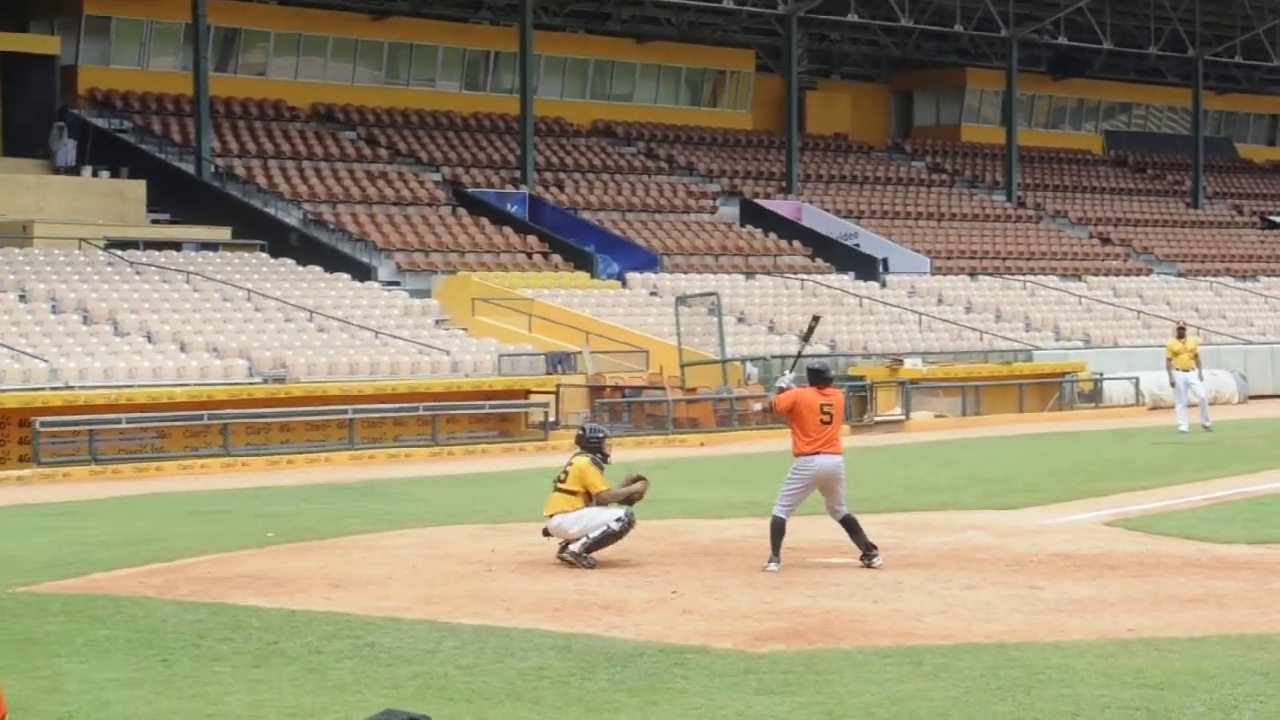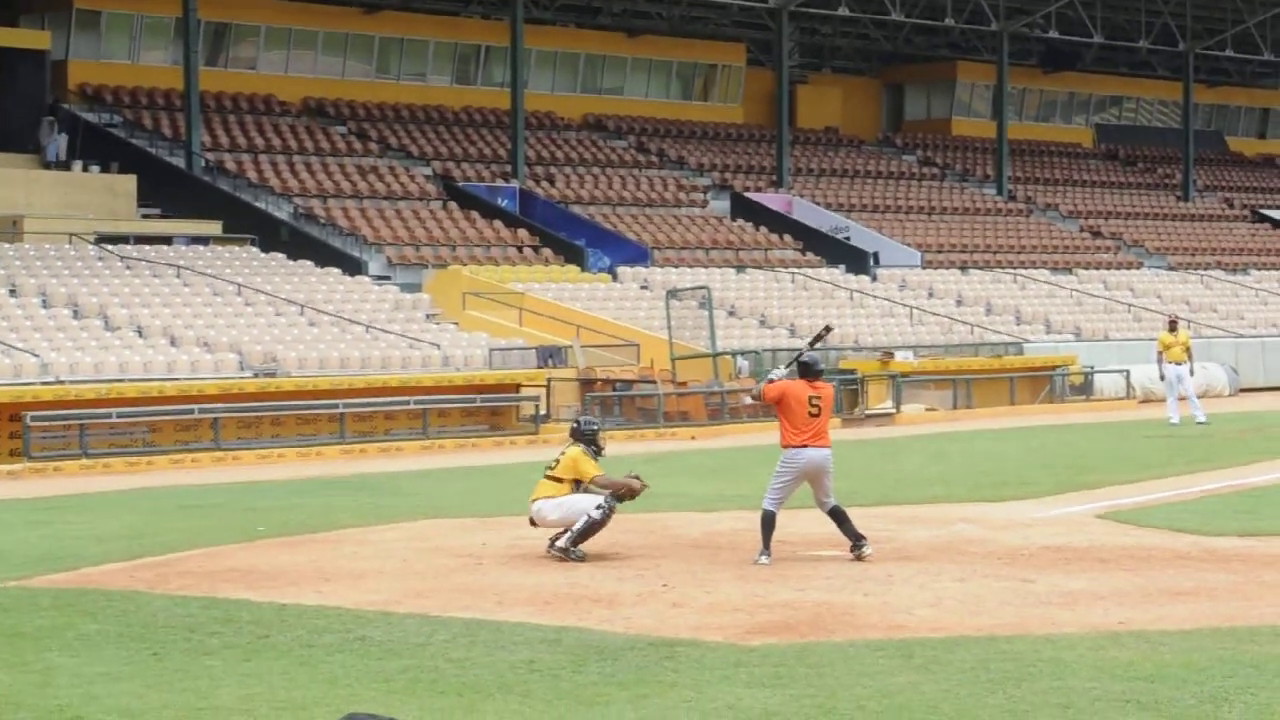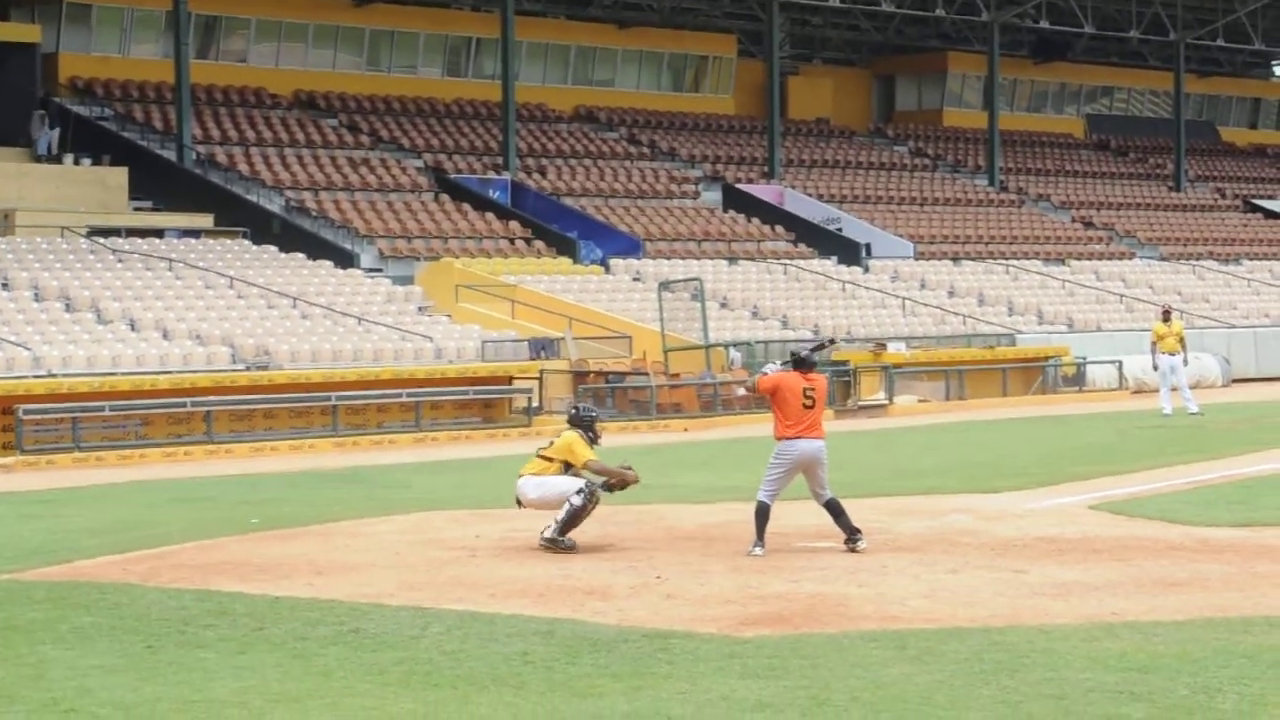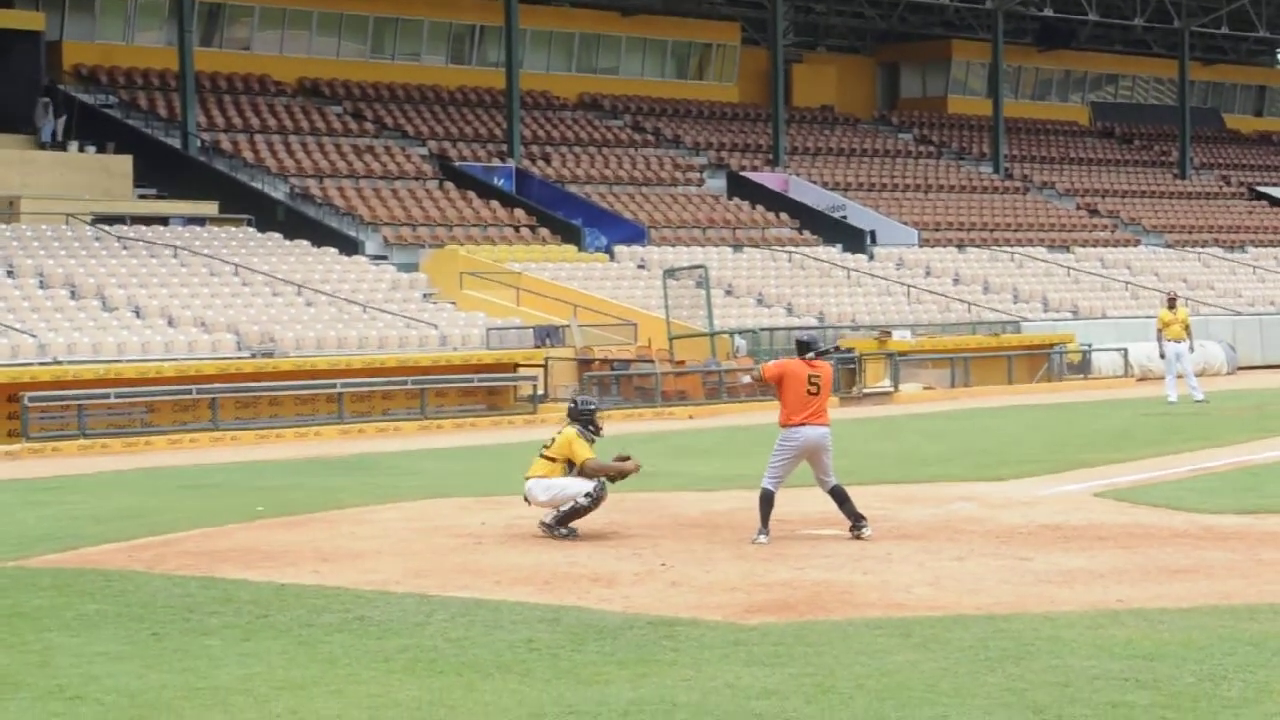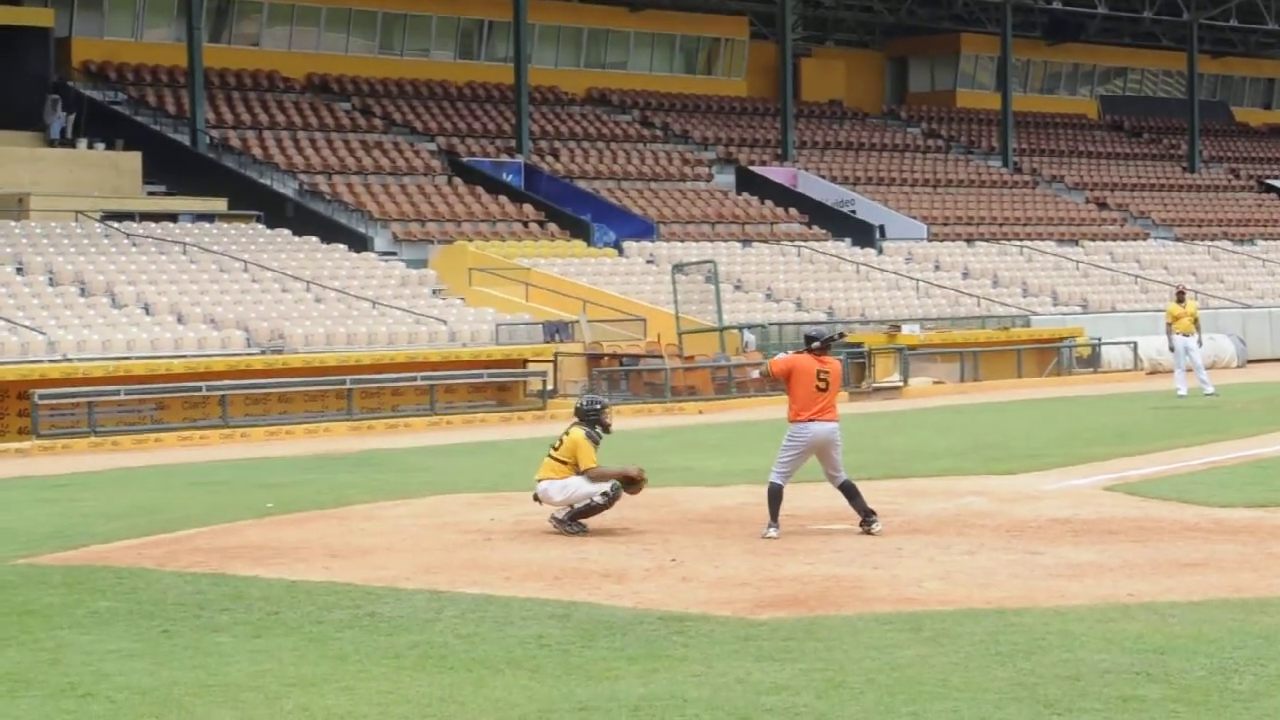
dt=0.2s
person 1, frame 1
left shoulder: (797, 396)
right shoulder: (839, 397)
left elbow: (768, 406)
left wrist: (780, 387)
right wrist: (790, 387)
left hip: (808, 463)
right hip: (835, 462)
left knee: (781, 510)
right knee: (839, 511)
left ankle: (774, 560)
right ankle: (871, 554)
person 1, frame 2
left shoulder: (786, 388)
right shoulder: (829, 390)
left elbow: (755, 394)
left wrist: (772, 379)
left hip: (796, 455)
right hip: (823, 455)
left knee: (771, 503)
right knee: (827, 502)
left ankle: (765, 553)
right ankle: (860, 543)
person 1, frame 3
left shoulder: (781, 379)
right shoulder: (822, 381)
left elbow: (750, 385)
left wrist: (767, 372)
left hip: (790, 447)
right hip: (817, 446)
left knee: (765, 495)
right knee: (823, 494)
left ankle: (759, 544)
right ankle: (855, 537)
person 1, frame 4
left shoulder: (786, 366)
right shoulder: (827, 369)
left elbow: (755, 375)
left wrist: (771, 366)
left hip: (794, 434)
right hip: (822, 433)
left knee: (770, 482)
right knee: (828, 481)
left ankle: (763, 531)
right ankle: (860, 524)
person 1, frame 5
left shoulder: (795, 361)
right shoulder: (836, 365)
left elbow: (763, 372)
left wrist: (779, 360)
left hip: (803, 429)
right hip: (831, 428)
left knee: (778, 477)
right knee: (838, 477)
left ankle: (773, 526)
right ankle: (870, 520)
